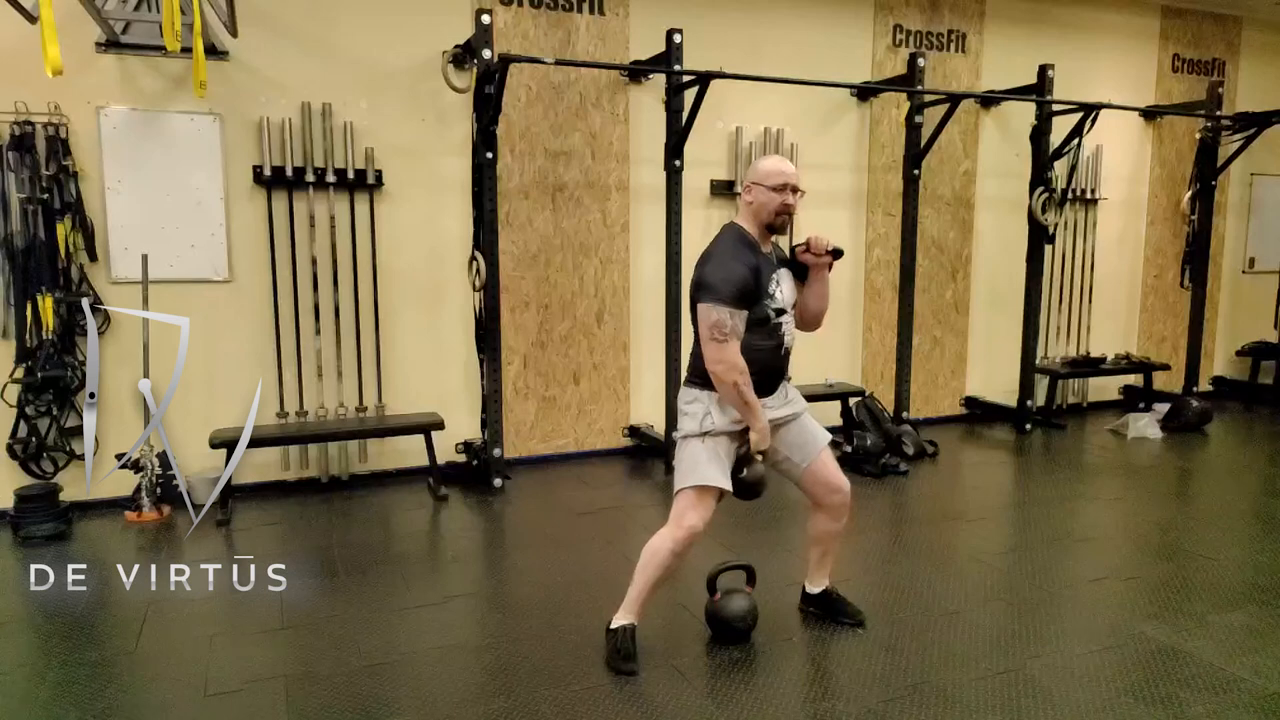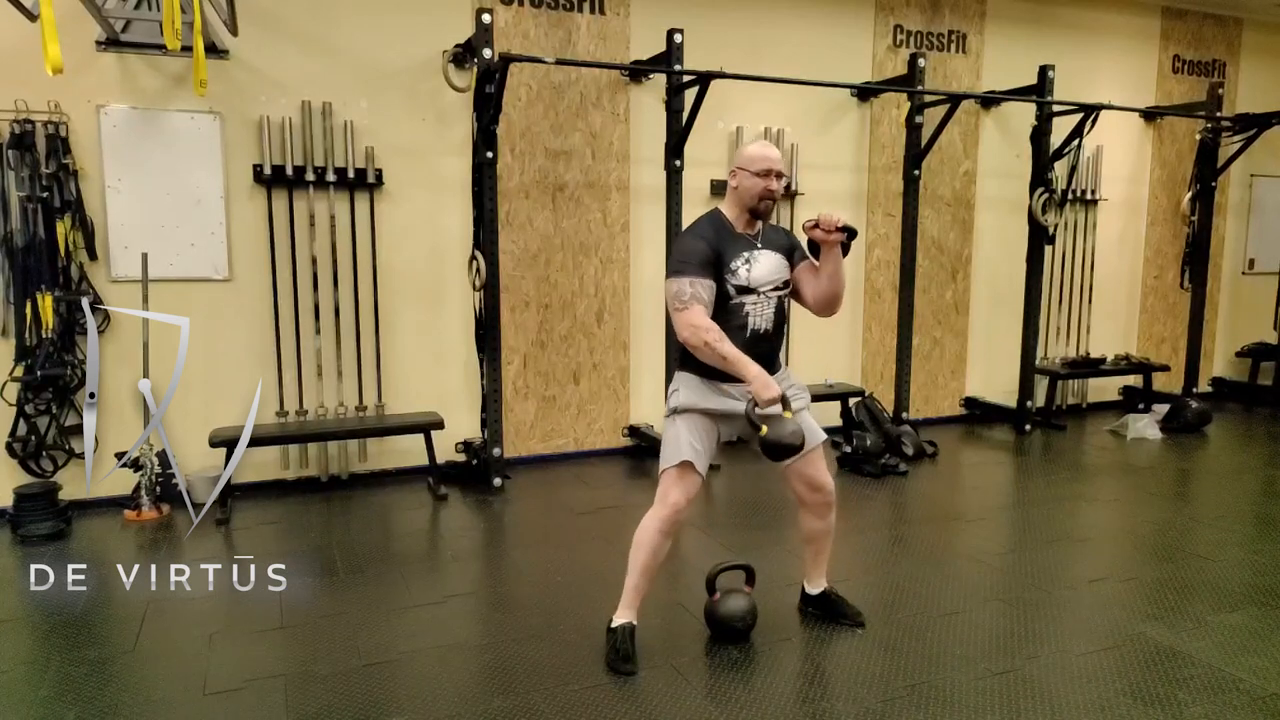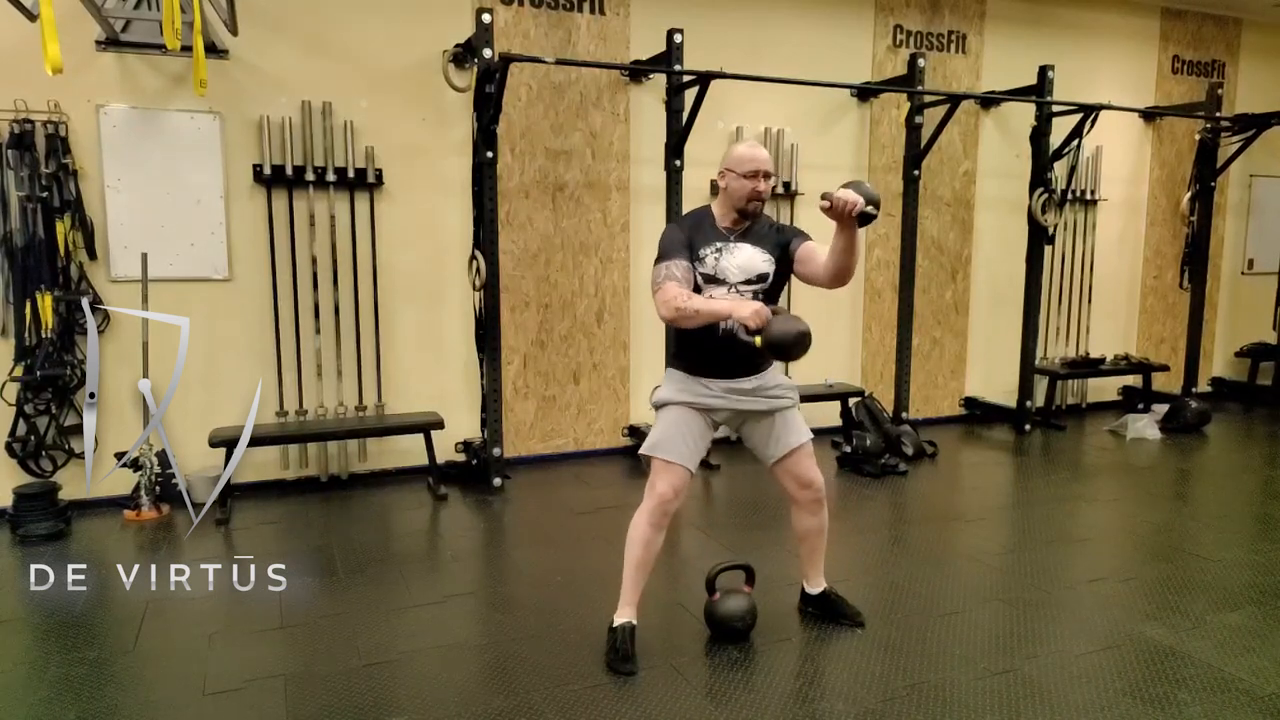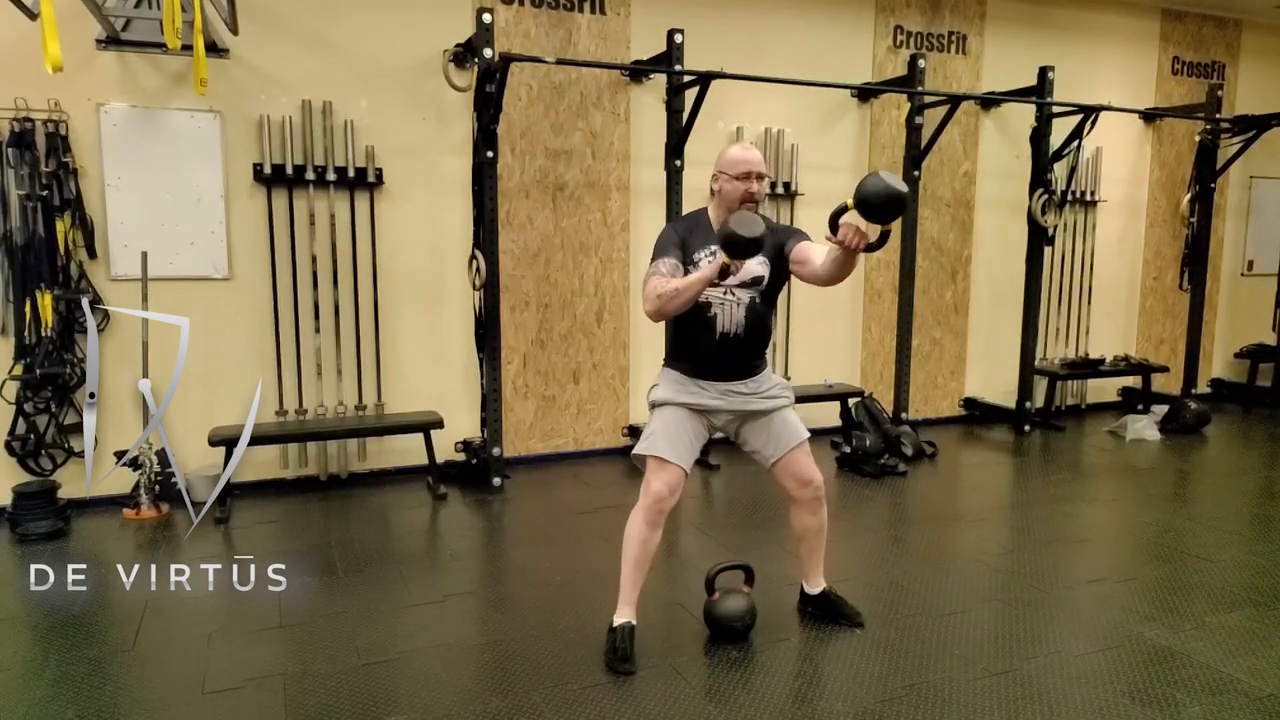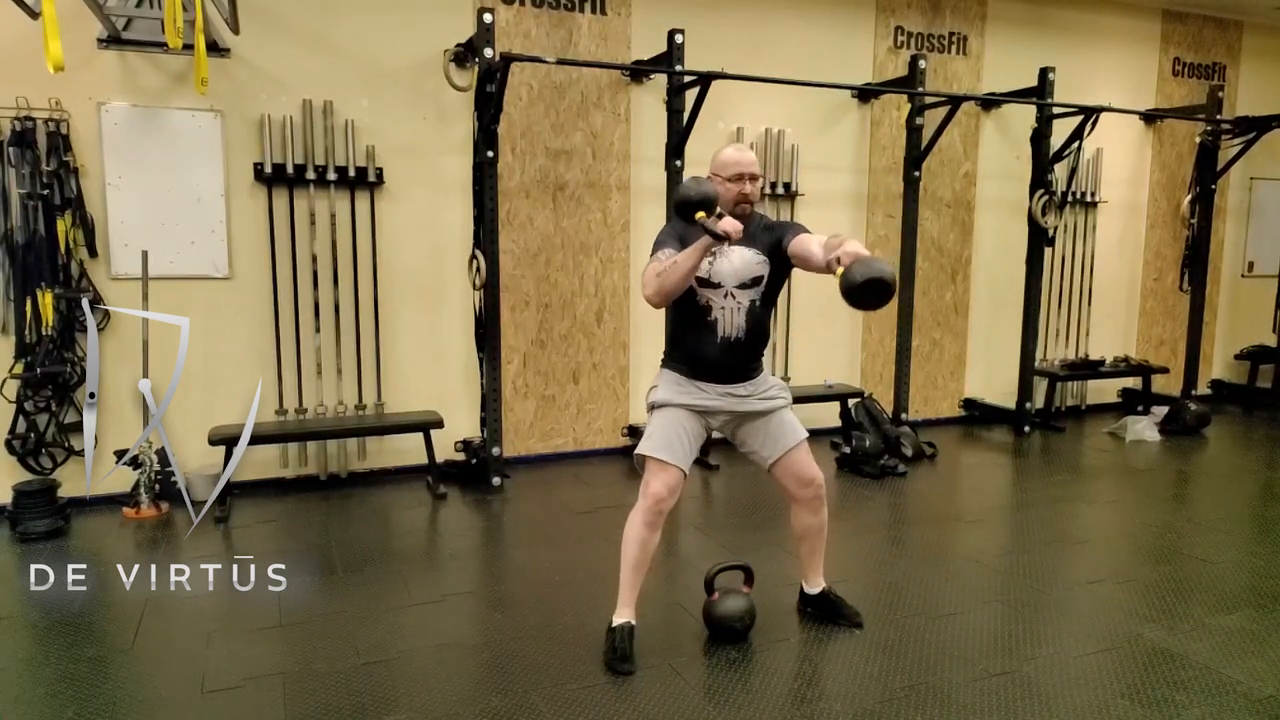
dt=1s
person 1, frame 1
left shoulder: (775, 253)
right shoulder: (728, 262)
left elbow: (807, 320)
right elbow: (721, 360)
left wrist: (819, 269)
right wrist: (754, 422)
left hip: (776, 398)
right hip: (718, 404)
left knee: (836, 493)
right knee: (688, 524)
left ankle: (816, 591)
right ankle: (622, 623)
person 1, frame 2
left shoulder: (782, 242)
right shoulder: (700, 241)
left elbow: (825, 304)
right elbow: (691, 327)
left wrist: (831, 248)
right wrist: (751, 375)
left hip: (773, 382)
right hip: (704, 389)
left knee: (820, 491)
right knee: (672, 504)
left ankle: (815, 592)
right ankle: (623, 621)
person 1, frame 3
left shoulder: (779, 237)
right shoulder: (685, 232)
left elbow: (834, 274)
right elbow: (670, 306)
left wrist: (847, 227)
right wrist: (732, 305)
left hip: (761, 382)
right hip: (692, 385)
left knee: (810, 488)
right knee: (661, 498)
left ankle: (815, 591)
right ankle: (624, 620)
person 1, frame 4
left shoulder: (778, 237)
right shoulder: (682, 233)
left elbow: (823, 270)
right elbow: (655, 304)
left wrist: (848, 249)
right wrist: (715, 268)
left hip: (755, 385)
right hip: (686, 385)
left knee: (809, 486)
right knee: (656, 496)
left ankle: (814, 591)
right ankle: (623, 621)
person 1, frame 5
left shoulder: (775, 235)
right shoulder: (681, 231)
left elbow: (817, 251)
right elbow: (655, 292)
left wrist: (845, 249)
right wrist: (708, 241)
left hip: (753, 386)
right hip: (685, 386)
left knee: (810, 485)
right knee: (655, 497)
left ankle: (814, 591)
right ankle: (622, 622)
